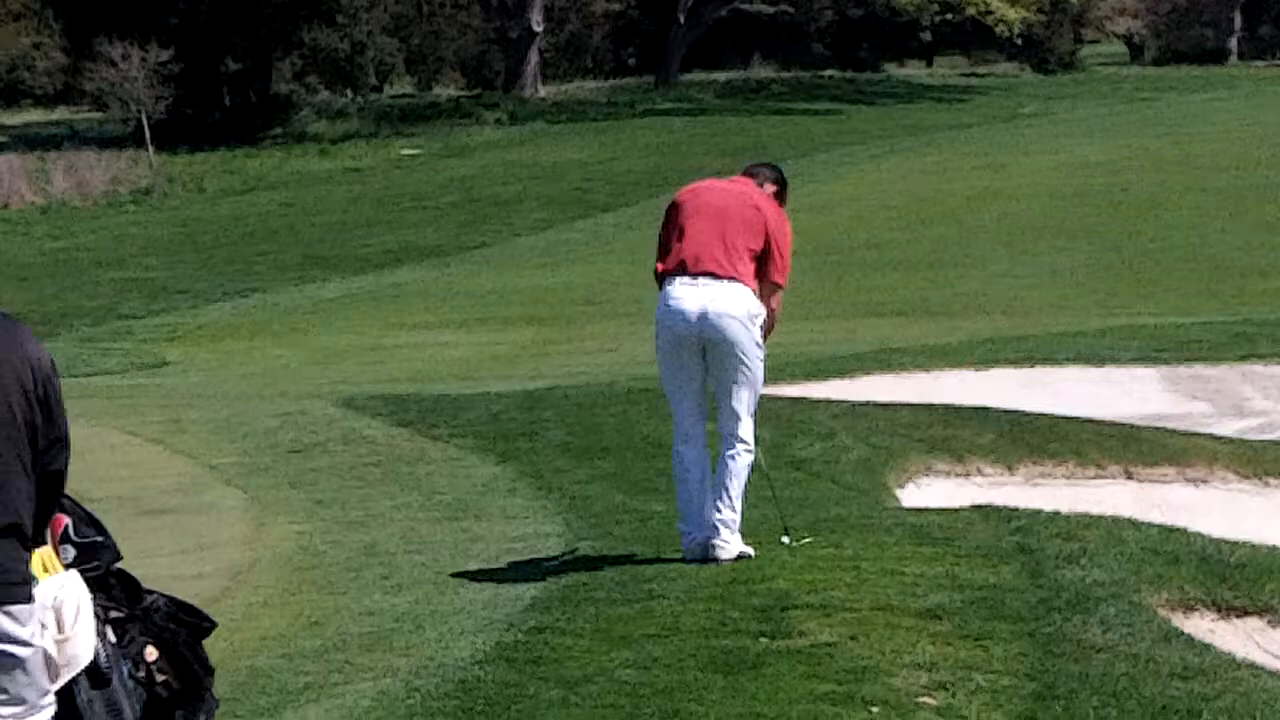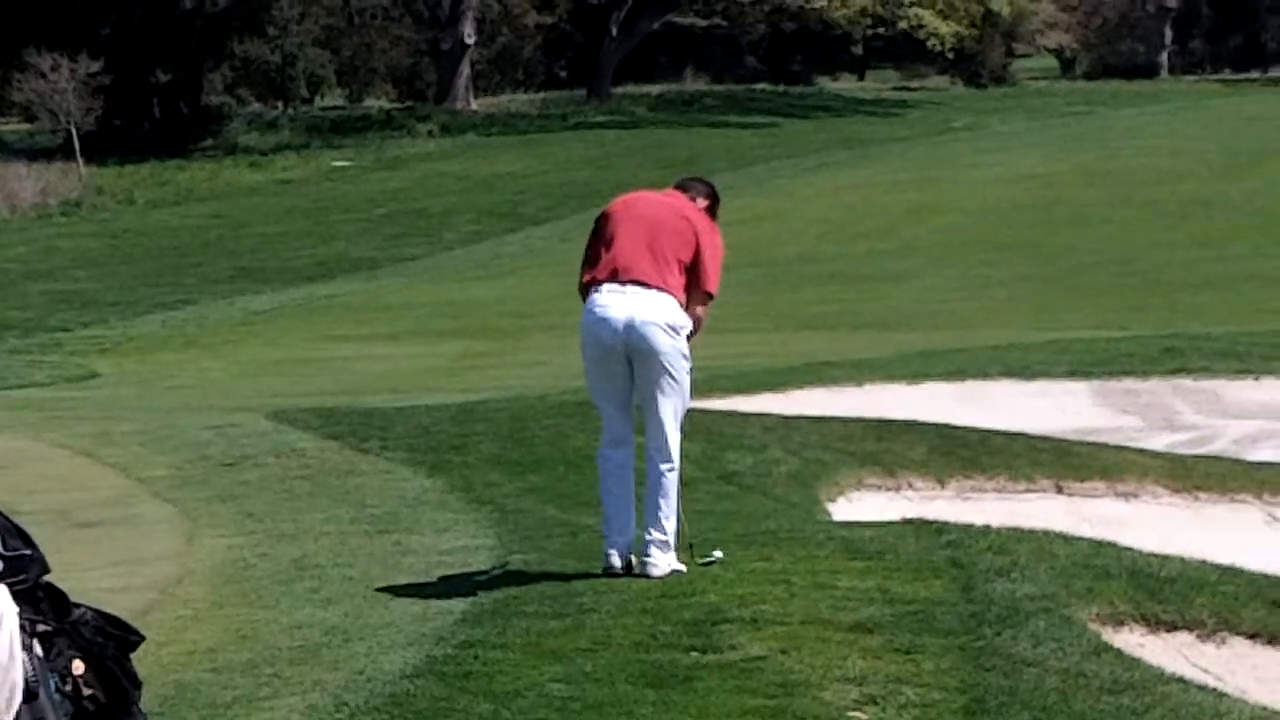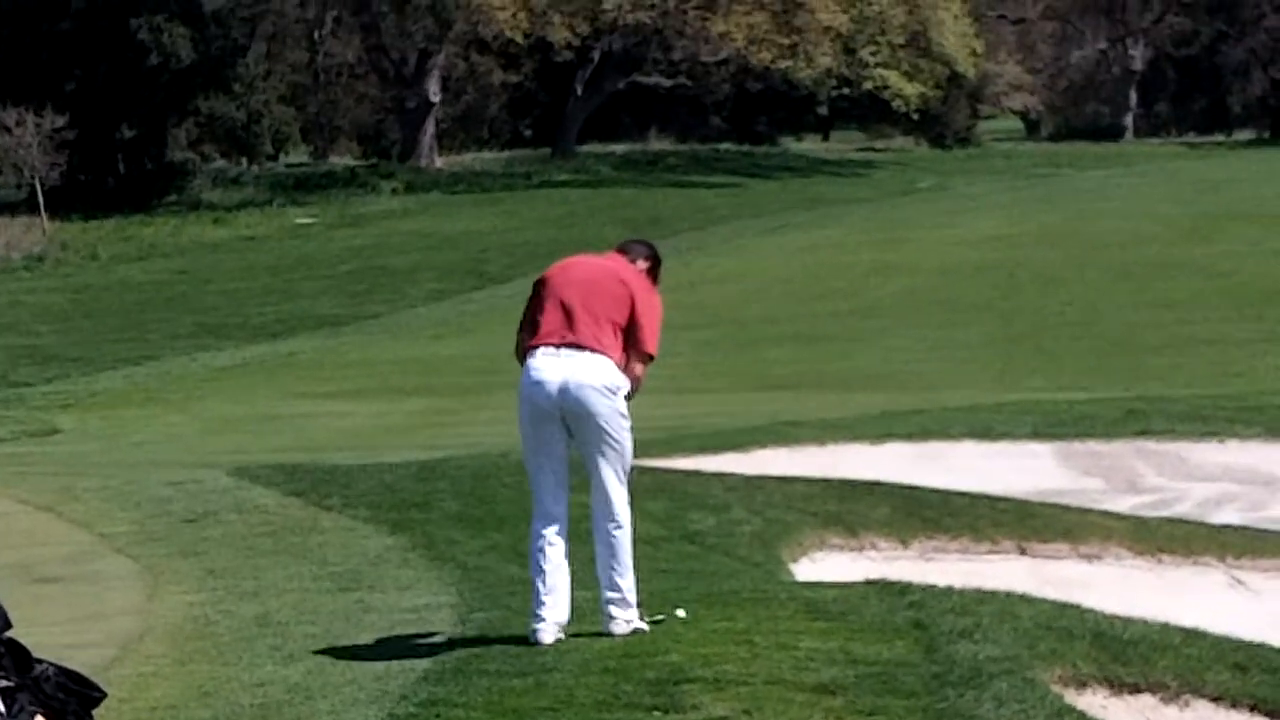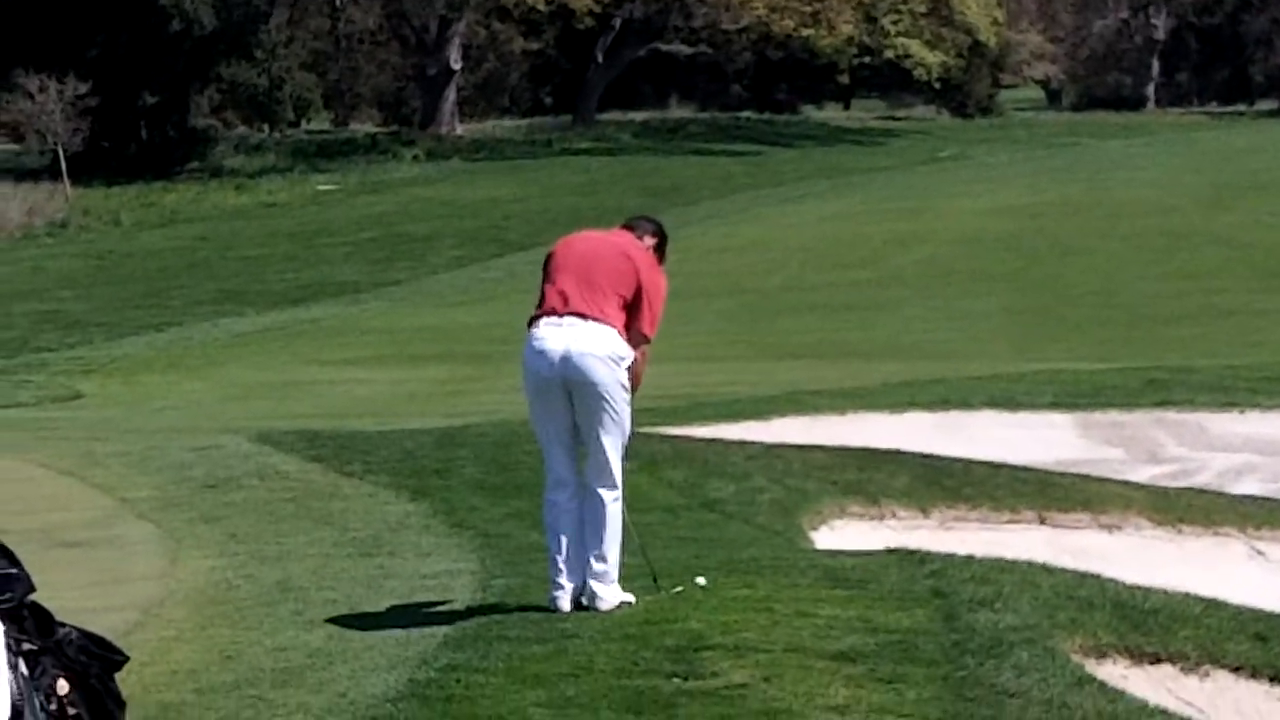
dt=0.4s
person 1, frame 1
left shoulder: (687, 195)
right shoulder: (772, 213)
left elbow: (661, 268)
right elbow: (771, 300)
right wrist: (756, 343)
left hip: (676, 303)
right hip: (732, 304)
left knee: (687, 434)
right knee: (737, 434)
left ankle: (695, 539)
right ankle: (725, 535)
person 1, frame 2
left shoulder: (618, 205)
right shoulder: (704, 227)
left elbow: (585, 281)
right elbow: (698, 309)
right wrist: (678, 339)
left hip: (601, 311)
right hip: (657, 313)
left knee: (614, 438)
right knee: (663, 447)
left ankle: (616, 549)
right ankle: (659, 555)
person 1, frame 3
left shoulder: (557, 270)
right shoulder: (642, 288)
left elbow: (522, 346)
right elbow: (636, 371)
right wrist: (617, 403)
left hip: (538, 375)
right hip: (594, 375)
left knee: (548, 511)
right knee: (612, 508)
left ankle: (548, 620)
right ankle: (620, 613)
person 1, frame 4
left shoulder: (567, 244)
right shoulder: (648, 268)
right elbow: (636, 351)
right wrist: (623, 400)
left hip: (541, 344)
right hip: (597, 346)
left knee: (560, 479)
right knee: (604, 480)
left ankle: (565, 588)
right ankle: (602, 588)
